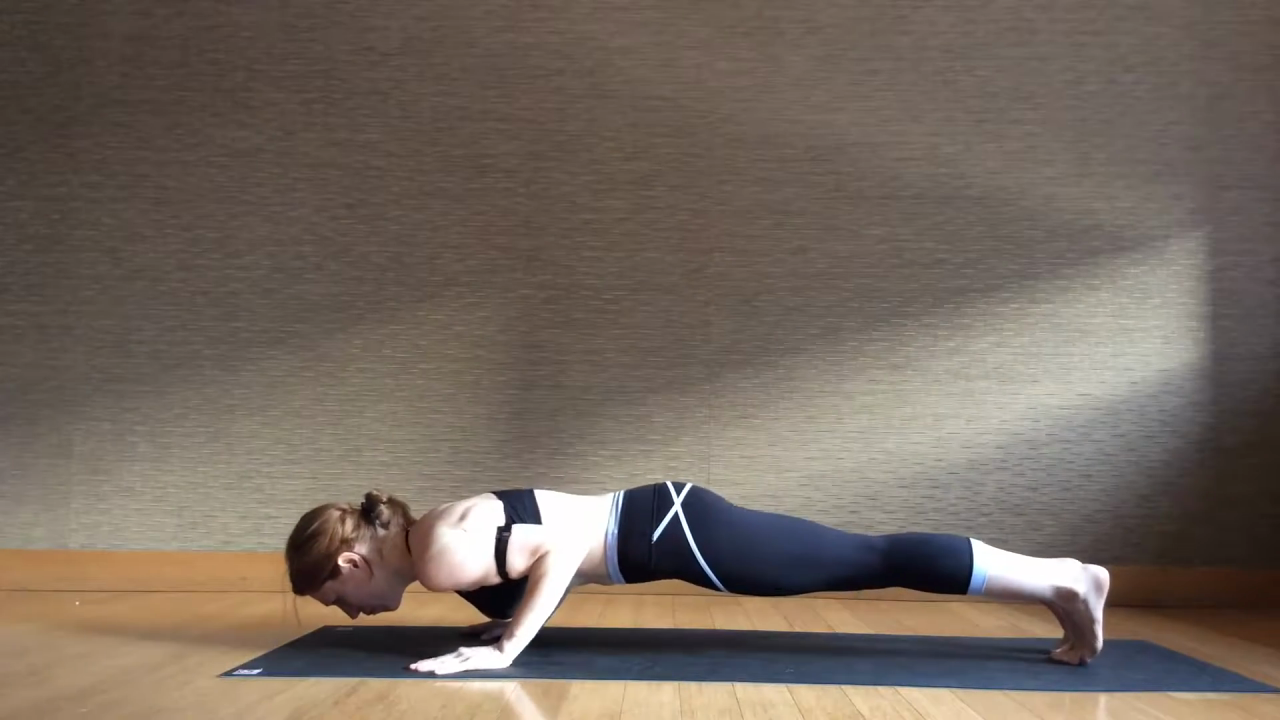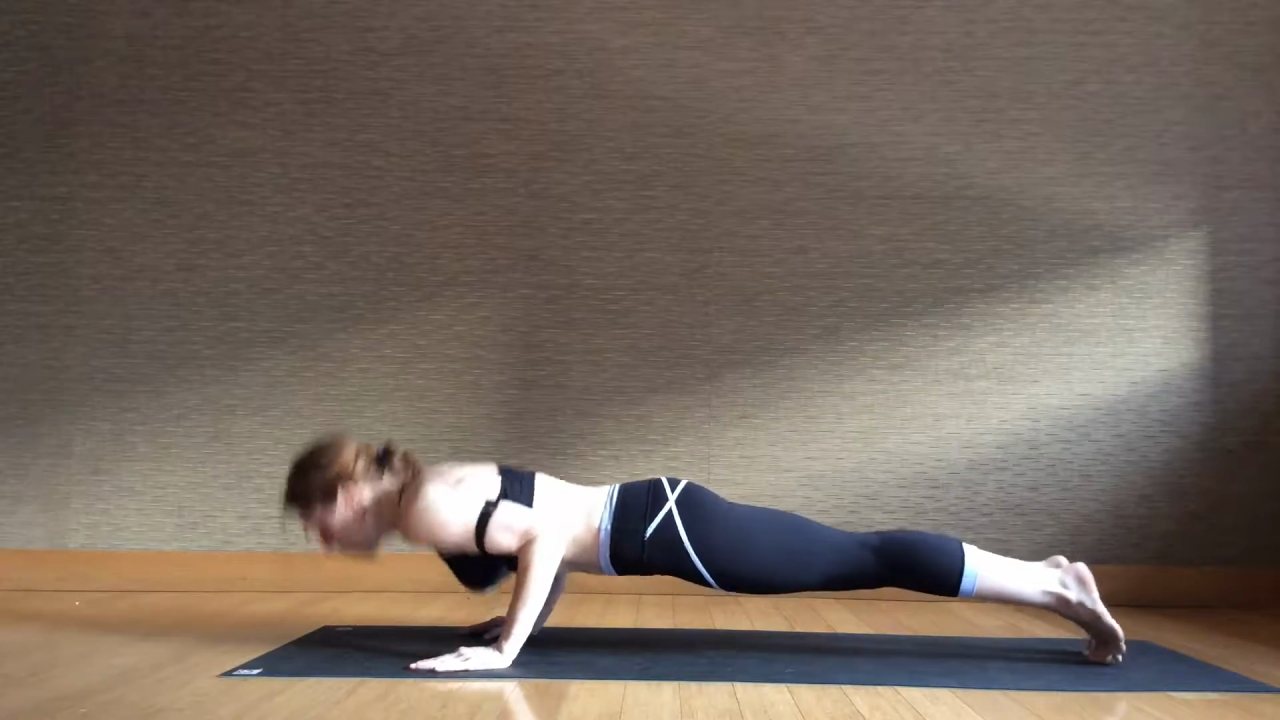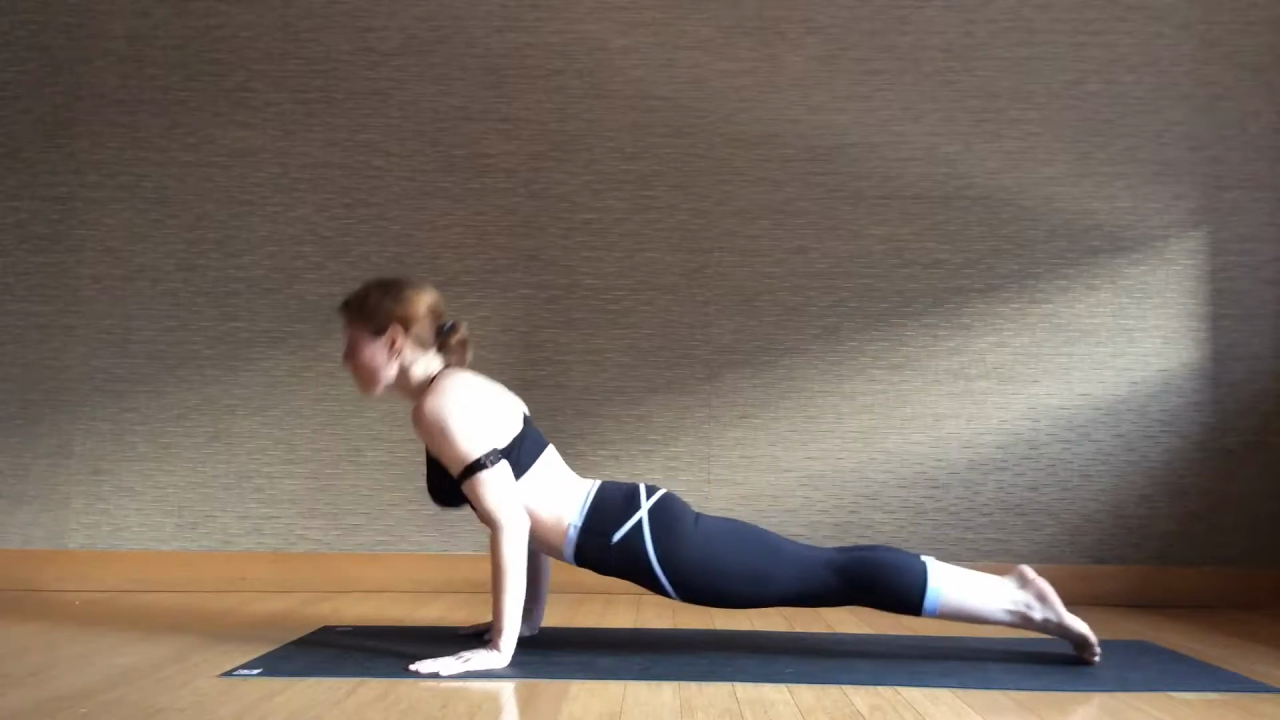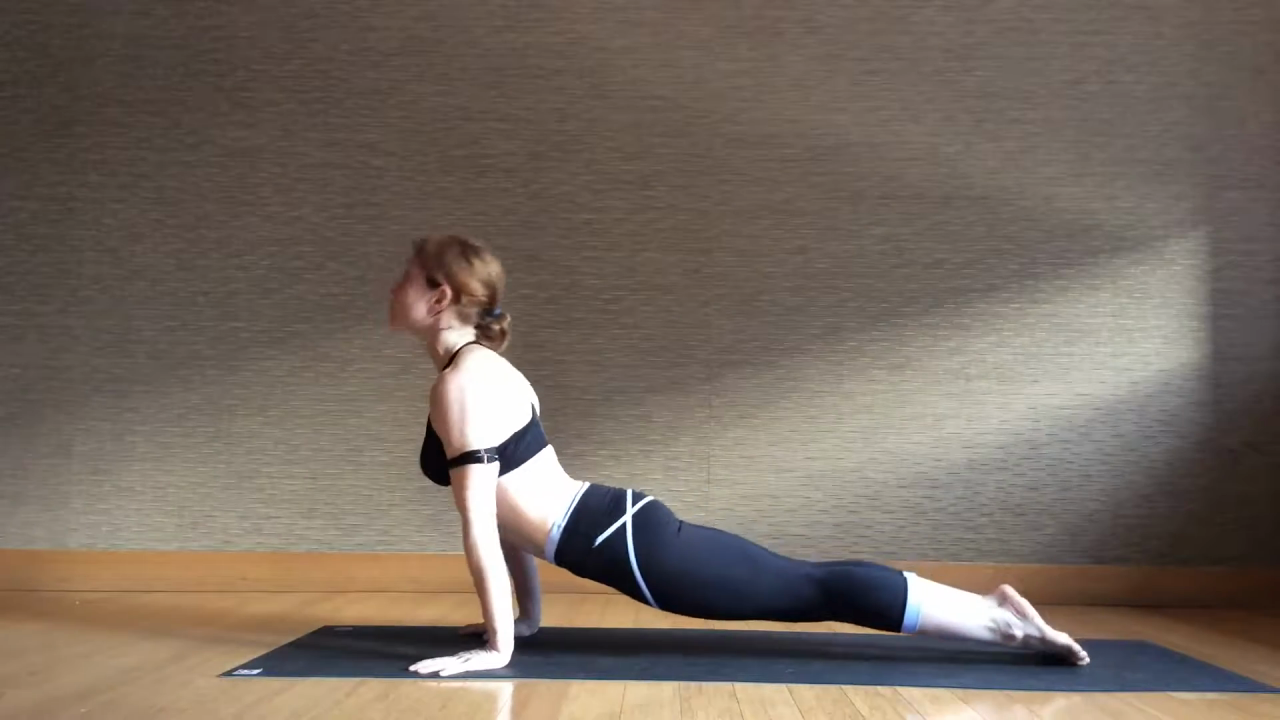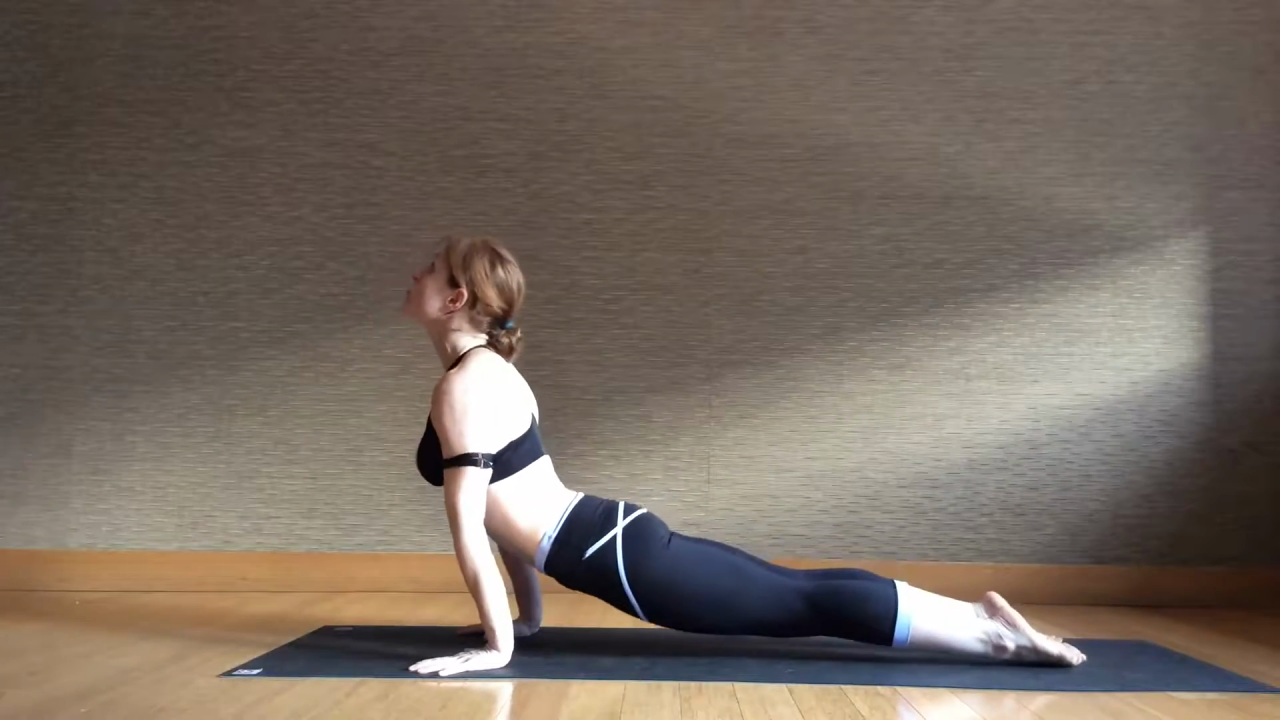
dt=0.3s
person 1, frame 1
left shoulder: (436, 559)
right shoulder: (436, 529)
left elbow: (556, 552)
left wrist: (505, 648)
right wrist: (514, 614)
left hip: (672, 534)
right hip: (665, 518)
left knee: (868, 561)
right knee: (864, 561)
left ankle: (1063, 581)
right ankle: (1064, 576)
person 1, frame 2
left shoulder: (420, 508)
right shoulder: (433, 483)
left elbow: (539, 537)
left wrist: (501, 645)
right wrist: (516, 615)
left hip: (668, 533)
right hip: (661, 519)
left knee: (866, 558)
right knee: (861, 558)
left ankle: (1048, 583)
right ankle: (1050, 580)
person 1, frame 3
left shoulder: (440, 404)
right shoulder: (463, 387)
left elbow: (511, 521)
right elbow: (530, 509)
left wrist: (499, 646)
right wrist: (522, 620)
left hip: (637, 539)
right hip: (638, 518)
left knee: (838, 577)
right knee: (835, 577)
left ankle: (1021, 607)
right ankle: (1012, 592)
person 1, frame 4
left shoulder: (460, 383)
right shoulder: (483, 366)
left elbow: (478, 521)
right elbow: (508, 503)
left wrist: (497, 645)
right wrist: (526, 615)
left hip: (626, 544)
right hip: (623, 526)
left knee: (813, 592)
right knee: (809, 586)
left ankle: (1004, 625)
right ankle: (993, 612)
person 1, frame 5
left shoulder: (462, 386)
right shoulder: (490, 369)
left elbow: (467, 523)
right elbow: (512, 508)
left wrist: (499, 645)
right wrist: (526, 614)
left hip: (616, 557)
right hip: (618, 535)
left knee: (805, 607)
right knee: (799, 592)
left ankle: (994, 636)
right ankle: (981, 616)
